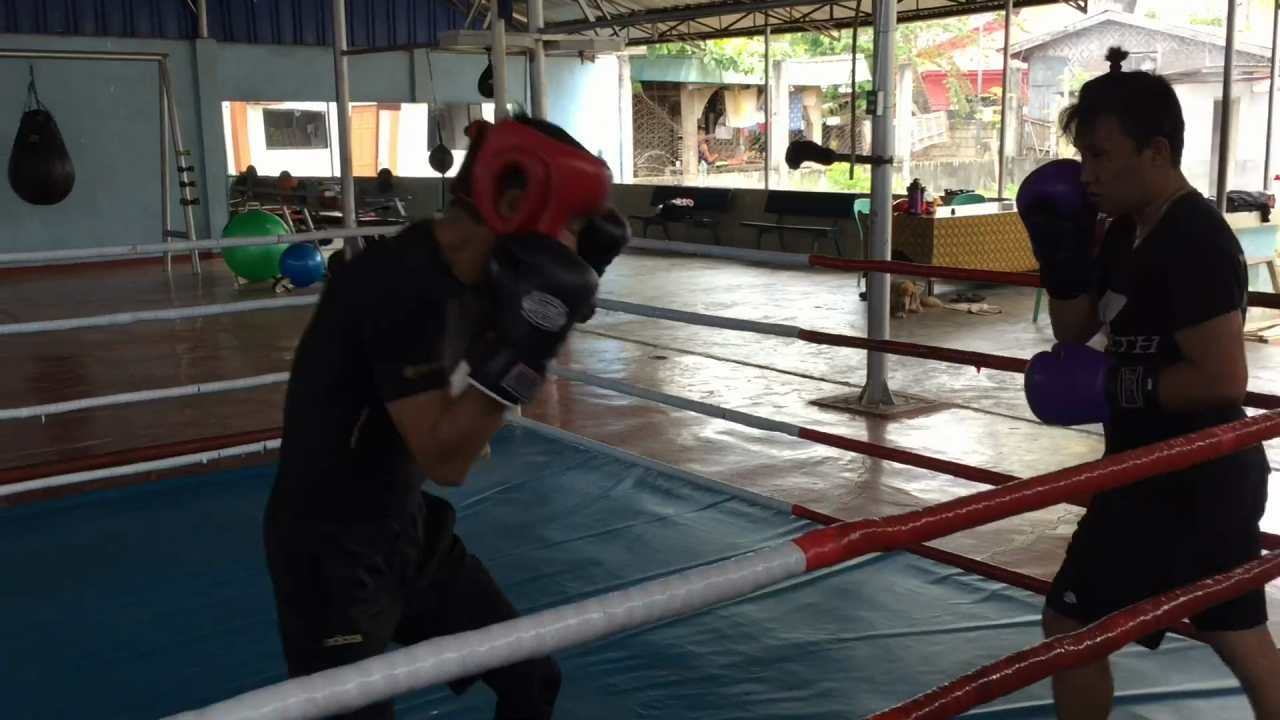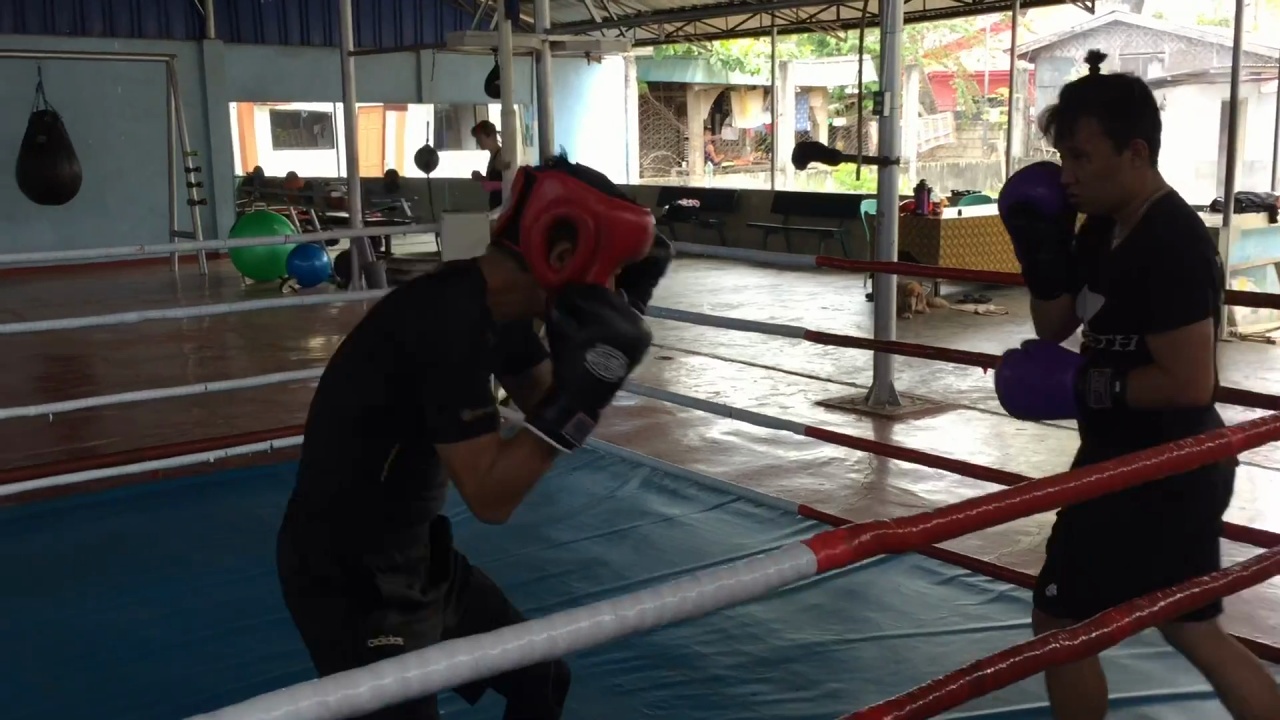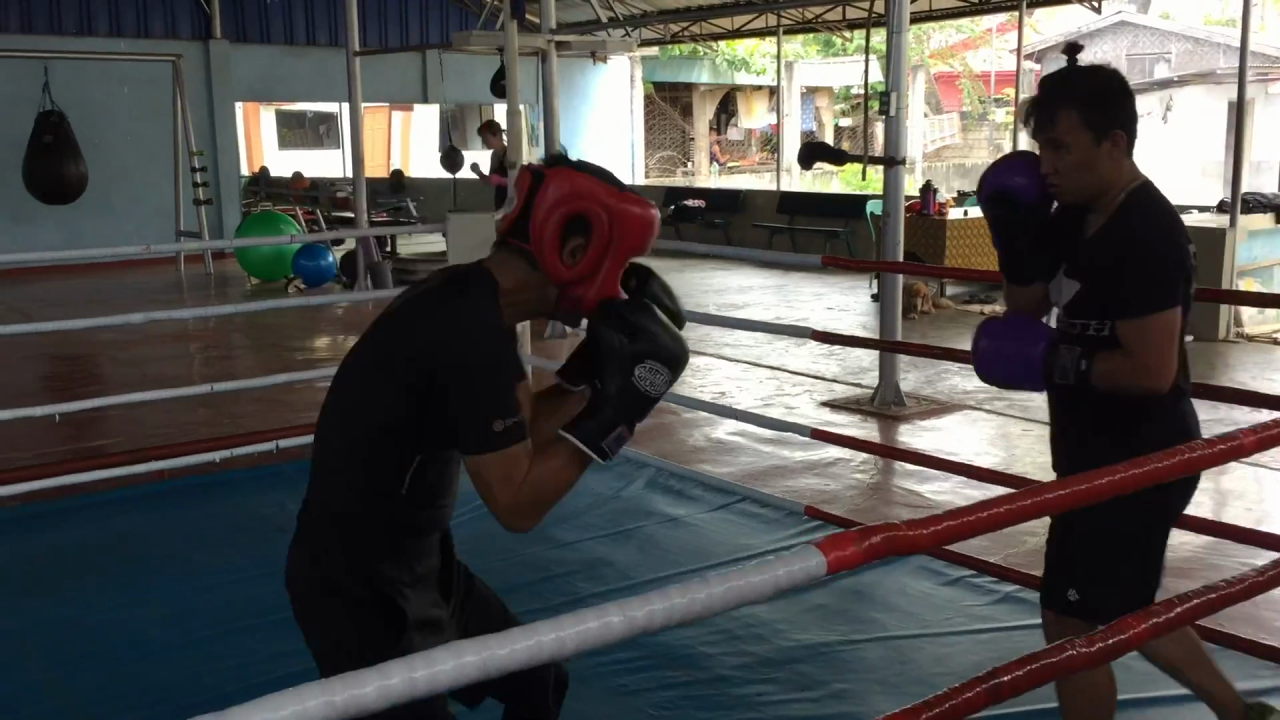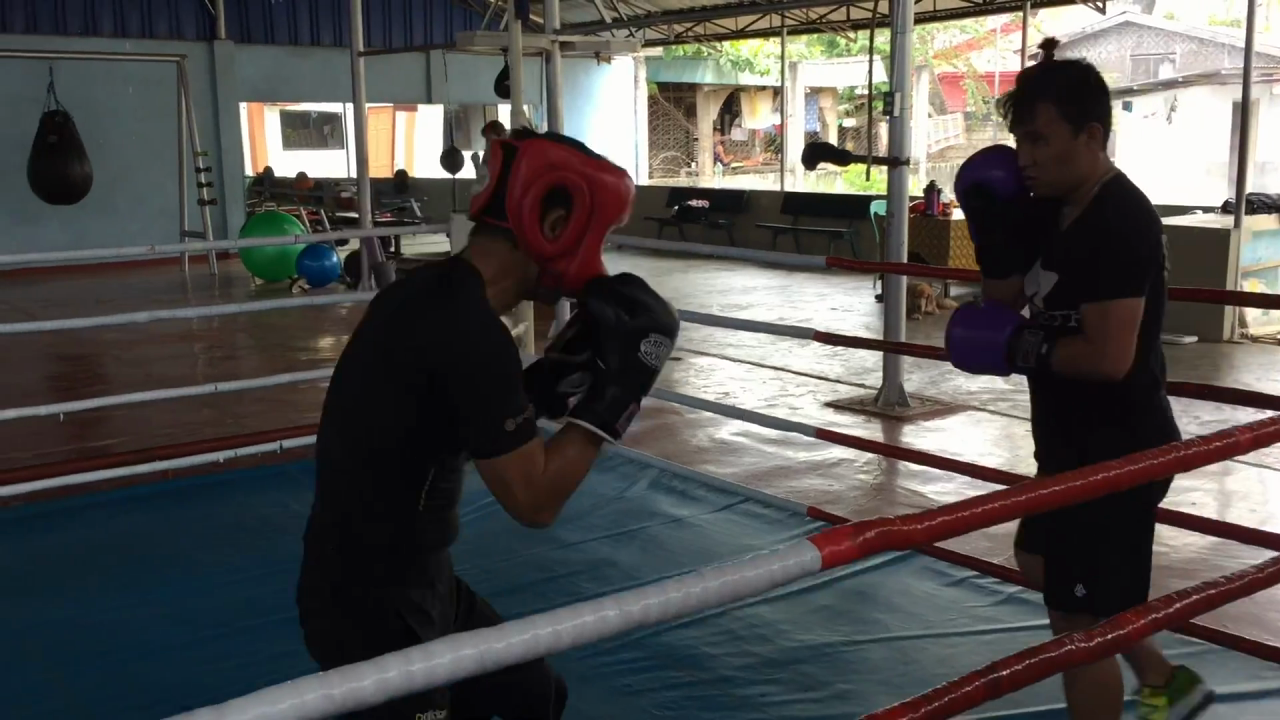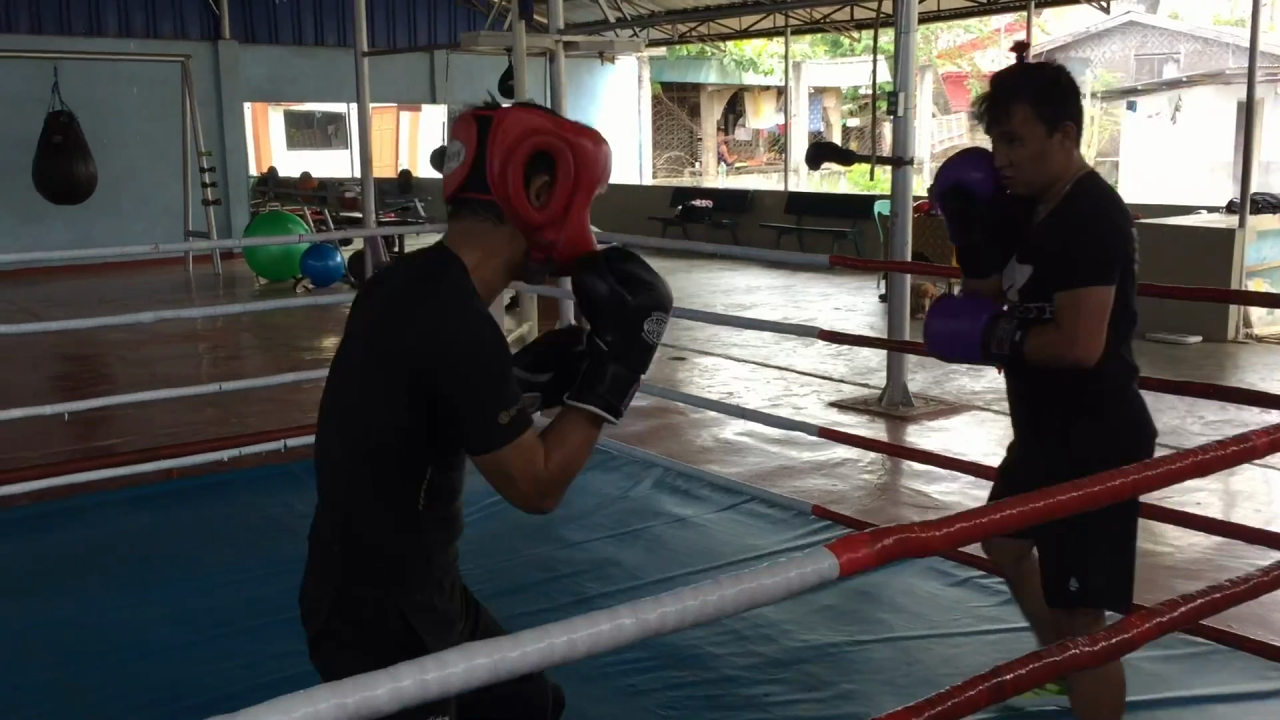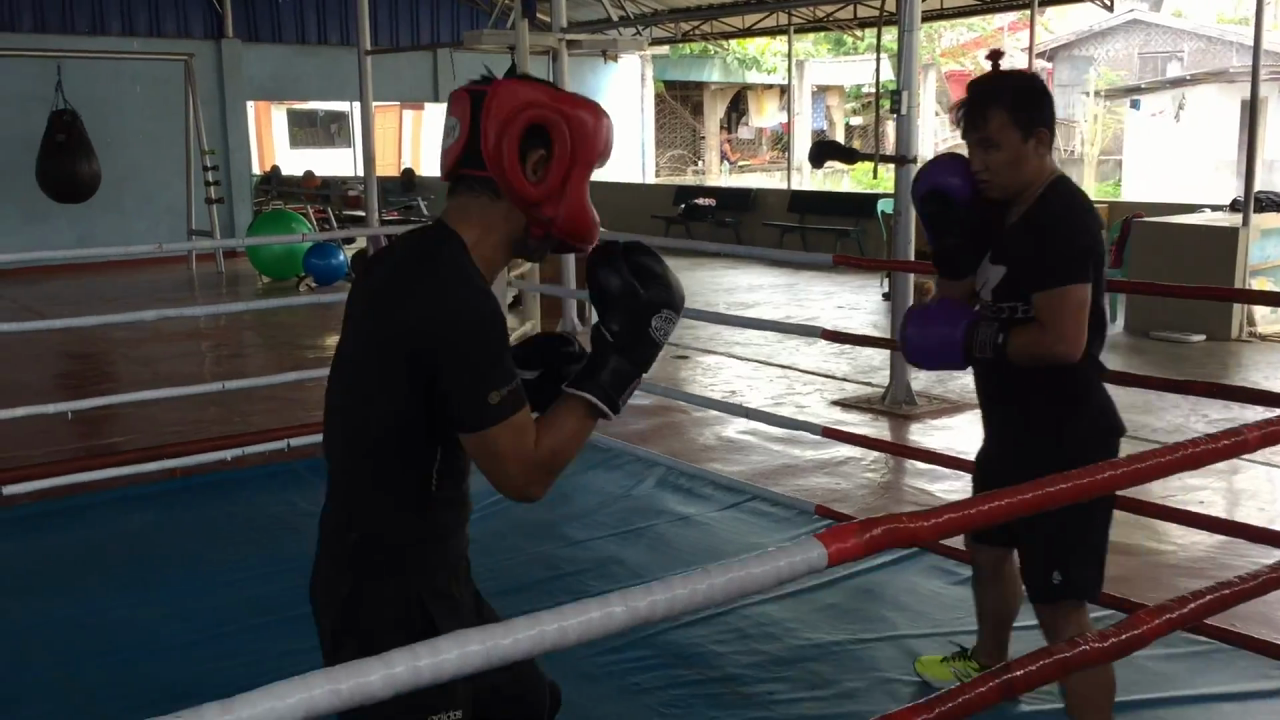
dt=0.1s
person 1, frame 1
left shoulder: (1192, 246)
right shoulder: (1128, 228)
left elbow: (1221, 380)
right elbow: (1076, 328)
left wrist: (1117, 389)
right wrist: (1060, 254)
left hip: (1181, 481)
right hip: (1213, 472)
left knee: (1069, 626)
person 1, frame 2
left shoulder: (1171, 248)
right shoulder: (1104, 227)
left elbow: (1189, 384)
right elbow: (1055, 326)
left wrist: (1086, 388)
right wrist: (1041, 254)
left hip: (1153, 478)
right hip: (1179, 471)
left knee: (1057, 624)
right knee: (1193, 628)
person 1, frame 3
left shoulder: (1145, 236)
right shoulder: (1075, 213)
left elbow: (1151, 370)
right elbow: (1030, 310)
left wrist: (1051, 363)
right wrist: (1020, 245)
left hip: (1133, 458)
right hip: (1102, 450)
left knee: (1070, 620)
right knee: (1107, 606)
person 1, frame 4
left shoulder: (1119, 226)
right shoulder: (1045, 206)
left elbow: (1109, 356)
right elbow: (1006, 302)
left wrist: (1019, 348)
right wrist: (994, 237)
left hip: (1119, 450)
right hip: (1079, 442)
left knee: (1082, 619)
right knee: (1038, 561)
person 1, frame 5
left shoulder: (1091, 219)
right shoulder: (1024, 203)
left elbow: (1080, 344)
right elbow: (986, 299)
left wrist: (993, 339)
right wrist: (972, 235)
left hip: (1096, 440)
right hip: (1048, 429)
left knee: (1079, 610)
right knee: (1006, 540)
person 1, frame 6
left shoulder: (1062, 221)
right shoulder: (998, 206)
left elbow: (1062, 342)
right elbow: (960, 302)
left wrist: (976, 341)
right wrist: (948, 239)
left hip: (1065, 437)
right hip: (1017, 428)
left knee: (1061, 608)
right knee: (984, 545)
right ankle: (989, 661)
person 2, frame 1
left shoulder: (464, 274)
right shoulder: (397, 283)
left elbow: (512, 355)
right elbow: (443, 457)
left wrist: (575, 284)
right wrist: (527, 341)
left hip: (404, 528)
right hip: (329, 546)
person 2, frame 2
left shoulder: (488, 305)
right shoulder: (449, 323)
left elbow: (551, 398)
right elbow: (491, 497)
left wrist: (621, 308)
right wrist: (587, 390)
left hip: (406, 546)
right hip: (345, 564)
person 2, frame 3
left shoulder: (462, 301)
right shoulder: (473, 331)
left elbow: (525, 425)
right elbow: (518, 505)
left wrist: (597, 374)
right wrist: (622, 407)
left hip: (406, 560)
right hip: (359, 582)
person 2, frame 4
left shoulder: (440, 293)
right shoulder: (466, 331)
right elbow: (533, 499)
left wrist: (558, 383)
right wrist: (622, 385)
left hip: (410, 579)
right hip: (374, 603)
person 2, frame 5
left shoulder: (416, 282)
right shoulder: (455, 323)
right elbow: (538, 488)
left wrist: (525, 379)
right wrist: (618, 362)
left hip: (413, 587)
right hip: (380, 608)
person 2, frame 6
left shoulder: (415, 262)
right shoulder: (456, 300)
right elbow: (524, 473)
left wrist: (518, 376)
right wrist: (621, 358)
left hip: (420, 574)
right hip: (392, 597)
